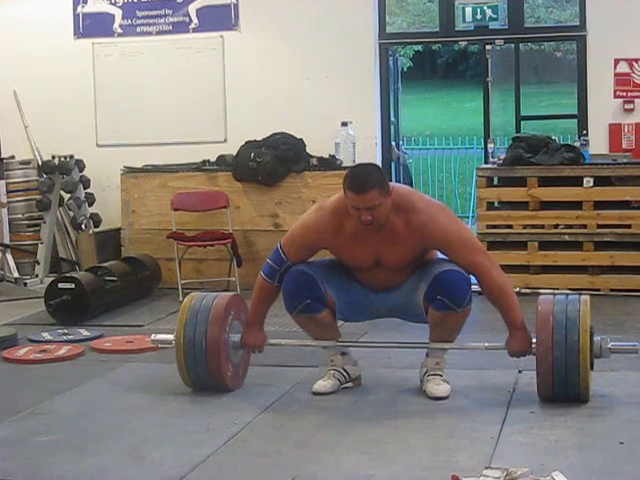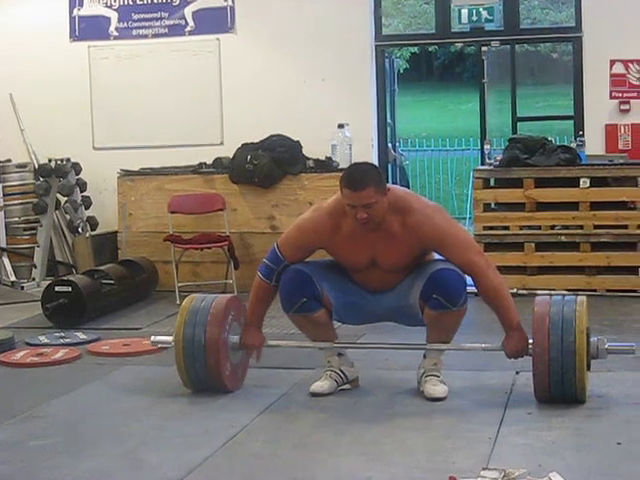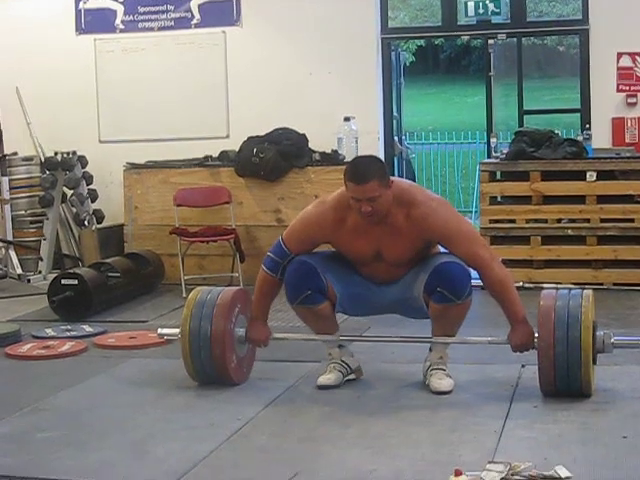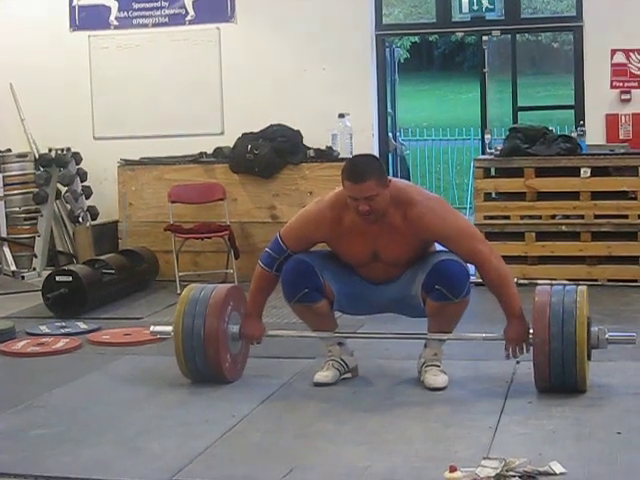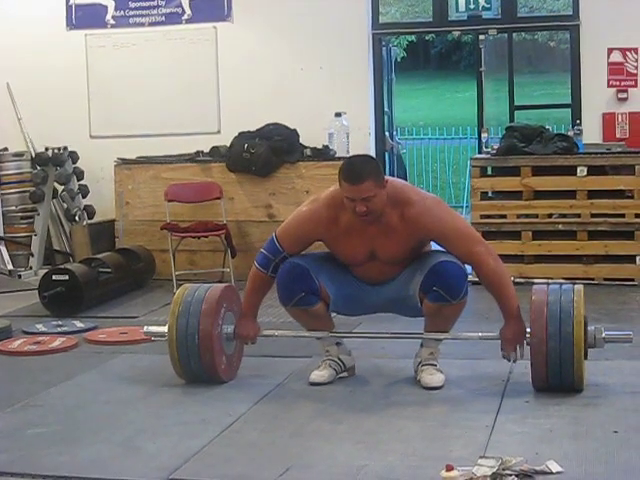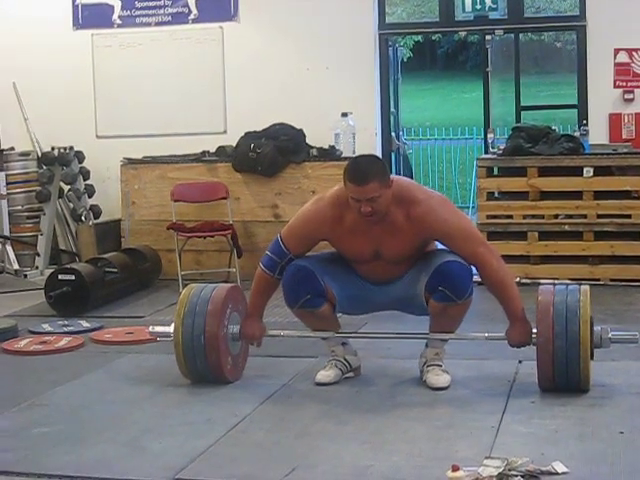
dt=0.4s
person 1, frame 1
left shoulder: (424, 215)
right shoulder: (324, 219)
left elbow: (485, 266)
right elbow: (275, 266)
left wrist: (517, 329)
right wrist: (254, 325)
left hip: (414, 288)
right hip: (357, 289)
left knee: (454, 282)
right knee: (297, 284)
left ankle: (434, 365)
right ankle: (341, 363)
person 1, frame 2
left shoulder: (420, 216)
right shoulder: (322, 220)
left elbow: (481, 267)
right elbow: (272, 266)
left wrist: (513, 330)
right wrist: (253, 326)
left hip: (410, 293)
right hip: (355, 293)
left knee: (449, 281)
right knee: (293, 283)
left ankle: (431, 366)
right ankle: (338, 364)
person 1, frame 3
left shoulder: (425, 209)
right shoulder: (326, 213)
left elbow: (486, 261)
right elbow: (276, 259)
left wrist: (519, 323)
right wrist: (258, 320)
left hip: (414, 286)
right hip: (359, 285)
left knee: (454, 275)
right knee: (298, 274)
left ankle: (437, 359)
right ankle: (341, 357)
person 1, frame 4
left shoulder: (422, 209)
right shoulder: (324, 213)
left elbow: (485, 256)
right elbow: (273, 256)
left wrist: (516, 318)
right wrist: (253, 316)
left hip: (412, 285)
right hip: (356, 285)
left knee: (453, 272)
right knee: (296, 273)
left ankle: (432, 356)
right ankle: (339, 354)
person 1, frame 5
left shoulder: (419, 208)
right shoulder: (320, 212)
left elbow: (483, 256)
right elbow: (269, 257)
left wrist: (513, 319)
right wrist: (247, 316)
left hip: (408, 285)
right hip: (352, 286)
left knee: (451, 274)
right knee: (291, 277)
left ankle: (428, 356)
right ankle: (336, 354)
person 1, frame 6
left shoulder: (425, 207)
right shoulder: (324, 211)
left elbow: (486, 257)
right elbow: (275, 258)
left wrist: (517, 320)
right wrist: (253, 317)
left hip: (413, 282)
right hip: (356, 282)
left knee: (455, 274)
right knee: (297, 279)
left ankle: (433, 355)
right ankle: (342, 354)
